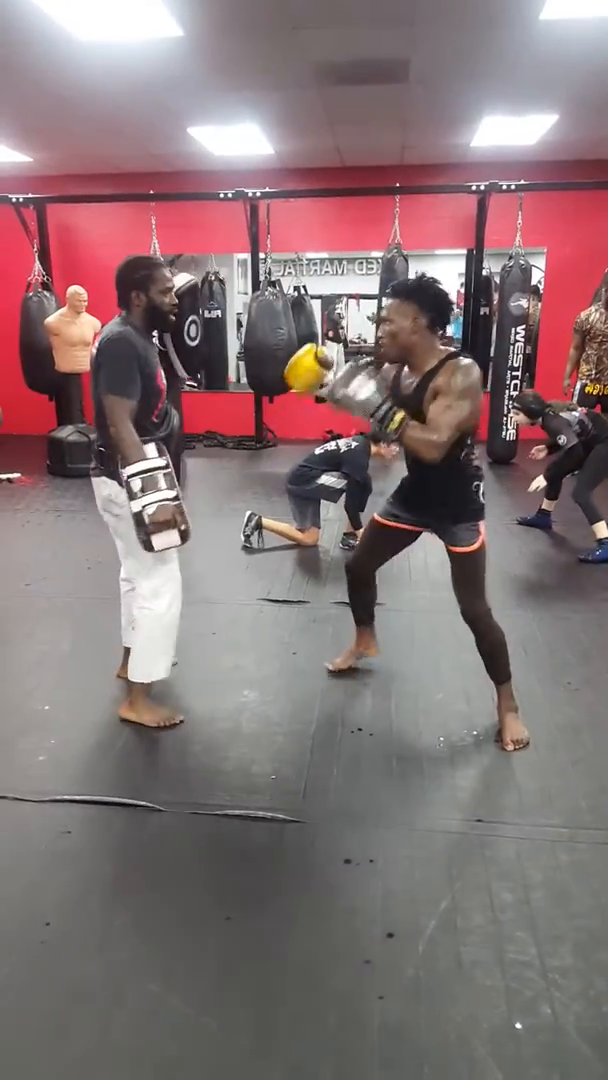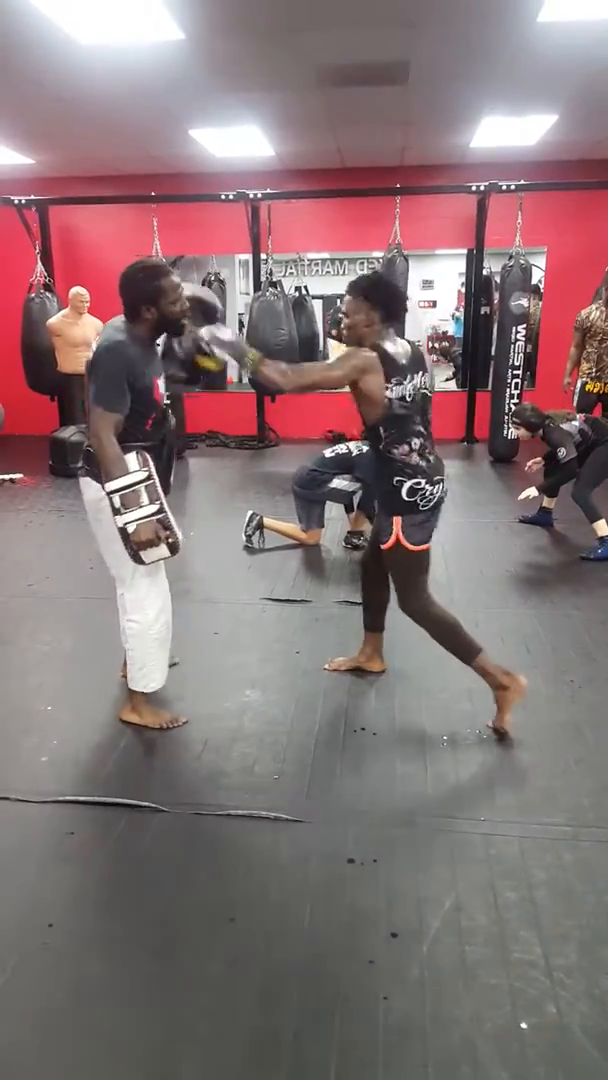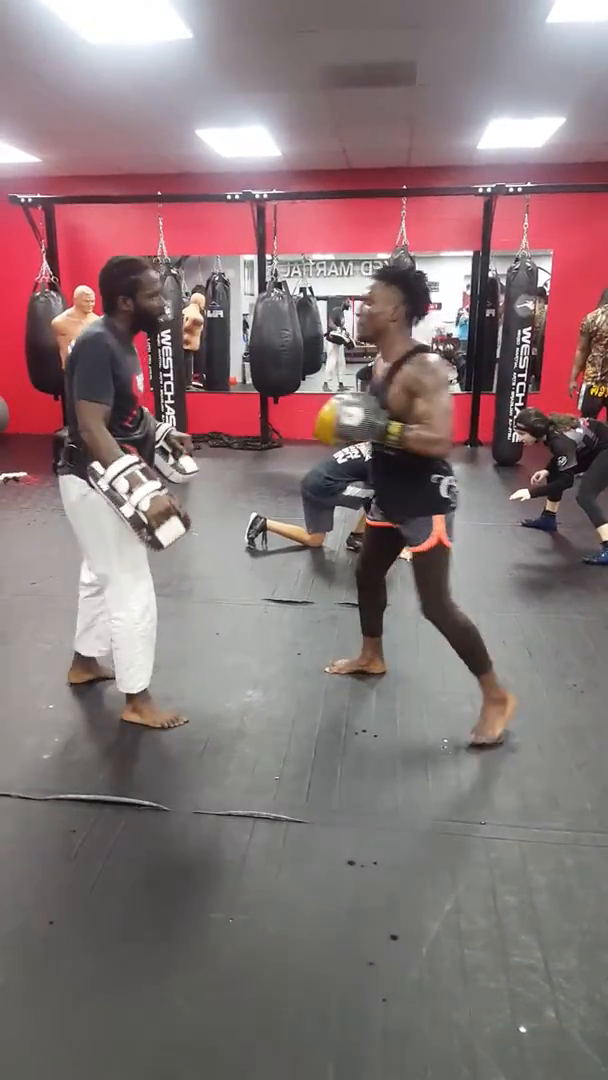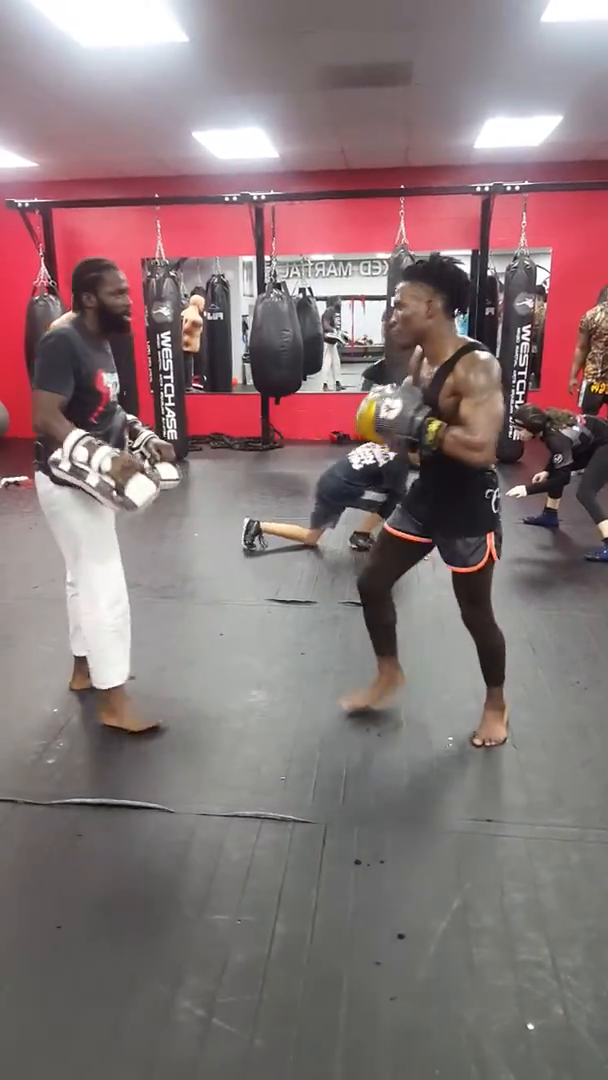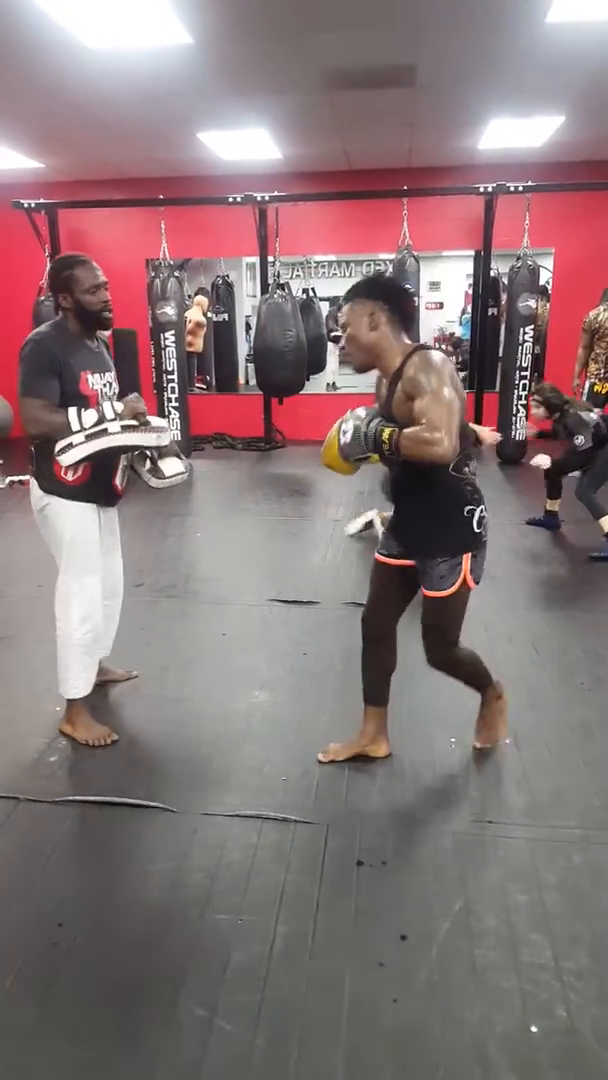
dt=0.4s
person 1, frame 1
left shoulder: (461, 374)
right shoulder: (397, 369)
left elbow: (432, 446)
left hip: (458, 503)
right hip: (413, 493)
left knee: (474, 609)
right knee: (358, 566)
left ankle: (507, 703)
right ankle: (364, 641)
person 1, frame 2
left shoulder: (363, 361)
right shoulder: (412, 352)
left elbow: (287, 380)
left wrist: (237, 349)
left hip: (405, 489)
right hip: (419, 480)
left knee: (414, 600)
right knee: (372, 564)
left ankle: (501, 680)
right ankle: (371, 653)
person 1, frame 3
left shoulder: (424, 367)
right shoulder: (384, 362)
left elbow: (439, 441)
right elbow: (377, 415)
left wrist: (378, 426)
right wrist: (350, 416)
left hip: (426, 496)
right hip: (394, 493)
left knee: (436, 604)
right knee: (368, 571)
left ankle: (495, 693)
right ankle: (371, 656)
person 1, frame 4
left shoulder: (477, 367)
right shoulder: (419, 359)
left elbow: (481, 449)
left wrist: (418, 423)
right wrist: (391, 416)
left hip: (469, 509)
right hip: (424, 498)
left knee: (476, 614)
right knee: (372, 583)
left ankle: (495, 705)
right ankle: (387, 675)
person 1, frame 5
left shoulder: (428, 368)
right shoulder: (390, 377)
left elbow: (441, 445)
left wrist: (374, 435)
right wrist: (363, 442)
left hip: (452, 528)
right hip: (407, 523)
left knee: (439, 650)
right knee: (375, 623)
left ankle: (492, 696)
right ankle: (373, 734)
person 2, frame 1
left shoulder: (136, 337)
right shoulder: (121, 343)
left elbow: (154, 401)
right elbow: (120, 427)
left hip: (128, 479)
right hip: (129, 483)
left knee: (138, 574)
right knee: (160, 585)
left ankle: (134, 657)
right ankle: (137, 698)
person 2, frame 2
left shoulder: (143, 338)
right shoulder: (117, 352)
left elbow: (157, 396)
right elbow: (102, 437)
right wrist: (134, 513)
left knee: (134, 580)
right knee: (147, 590)
left ankle: (137, 658)
right ankle: (139, 701)
person 2, frame 3
left shoulder: (116, 339)
right shoulder: (98, 346)
right elbow: (92, 430)
right hip: (97, 485)
left knee: (100, 575)
right knee: (131, 590)
left ankle: (85, 661)
right ankle: (136, 700)
person 2, frame 4
left shoulder: (98, 343)
right shoulder: (63, 344)
right elbow: (46, 418)
left wrist: (144, 440)
right wrist: (106, 461)
right hip: (69, 482)
left knee: (86, 577)
right knee: (103, 584)
left ankle: (85, 667)
right ankle: (112, 699)
person 2, frame 5
left shoulder: (97, 342)
right shoulder: (45, 346)
right elbow: (36, 421)
left wrist: (133, 423)
right wrist: (115, 414)
left hip: (99, 486)
right hip: (64, 492)
left knee: (107, 583)
right knee: (82, 594)
left ankle: (92, 664)
right ankle: (75, 710)
